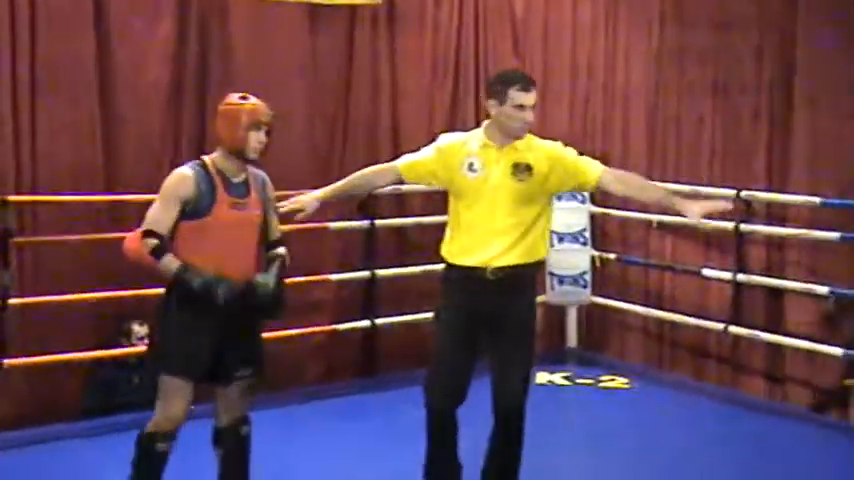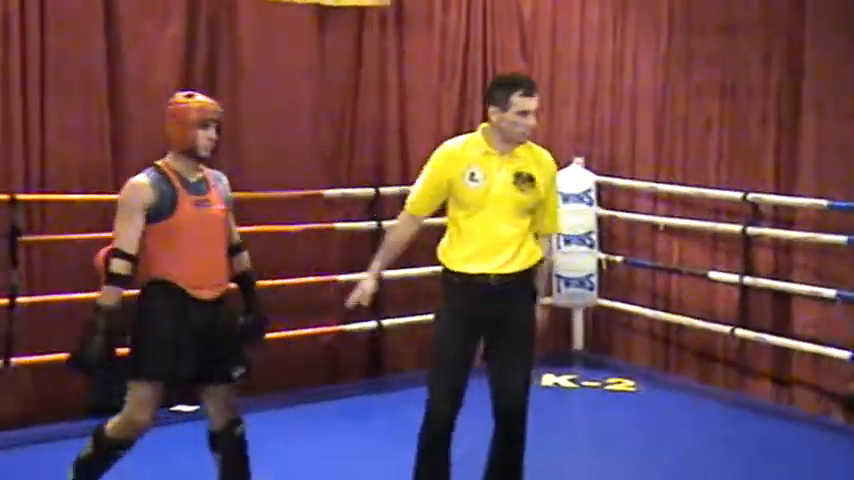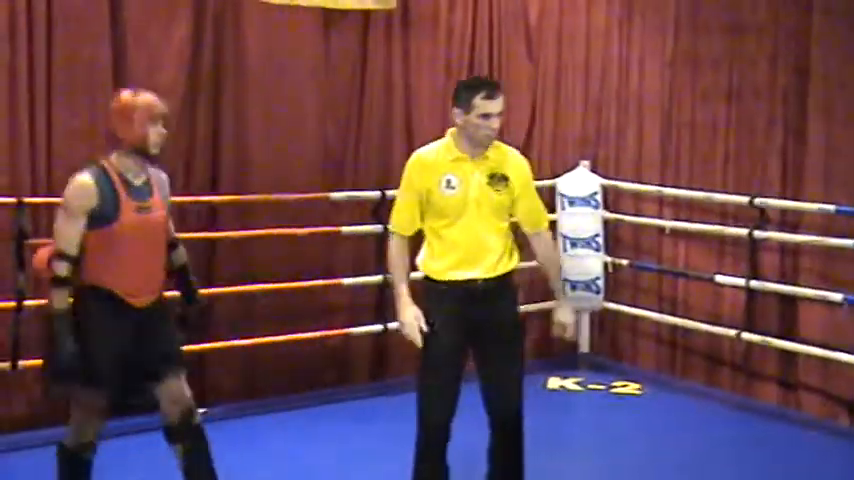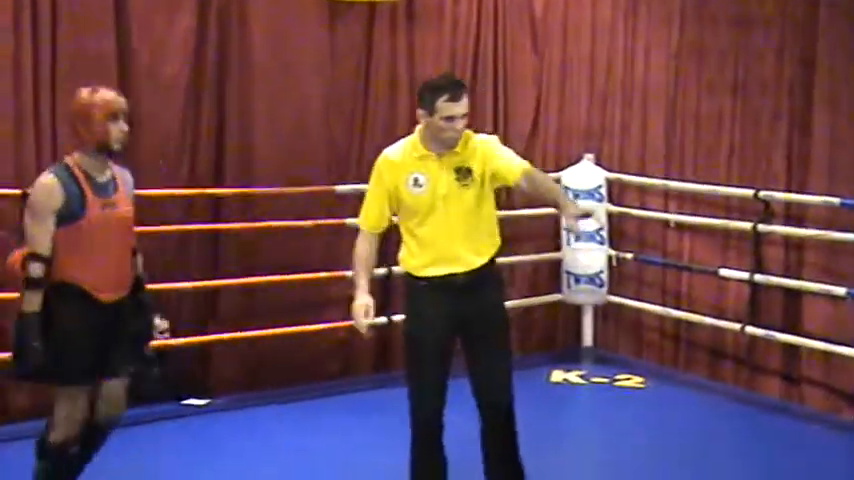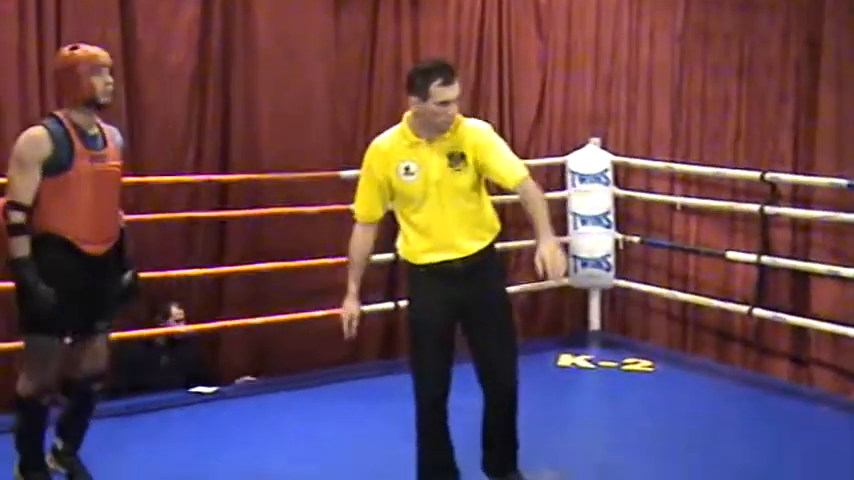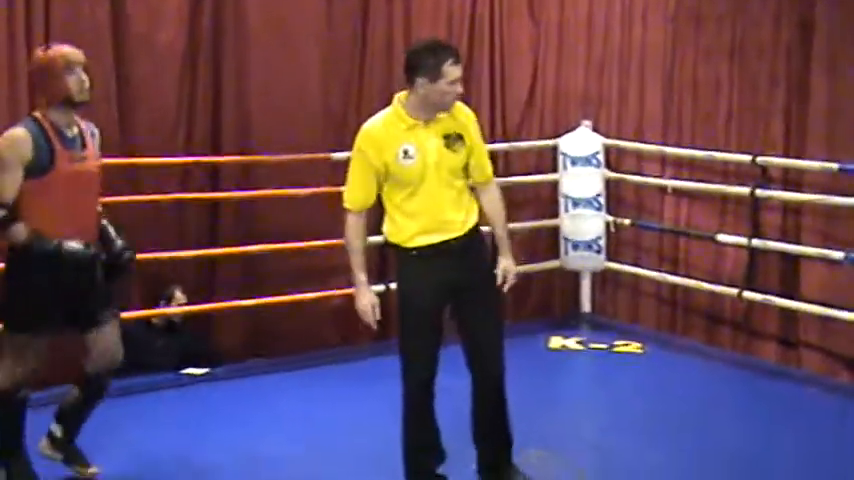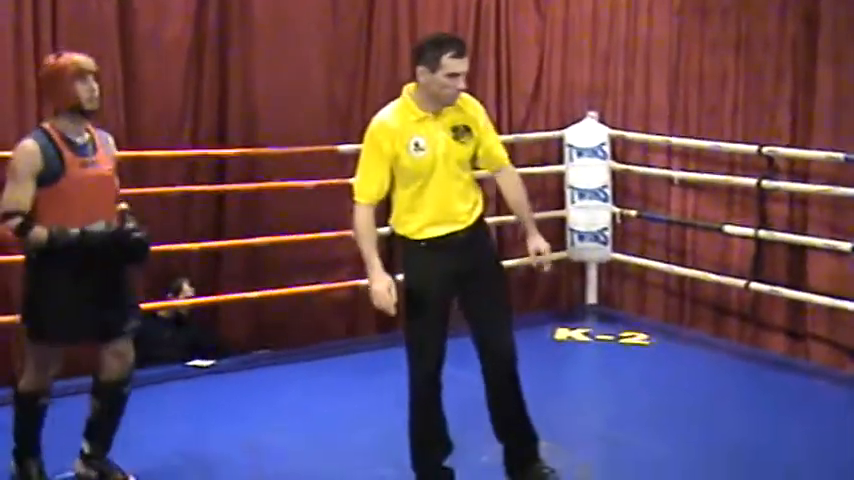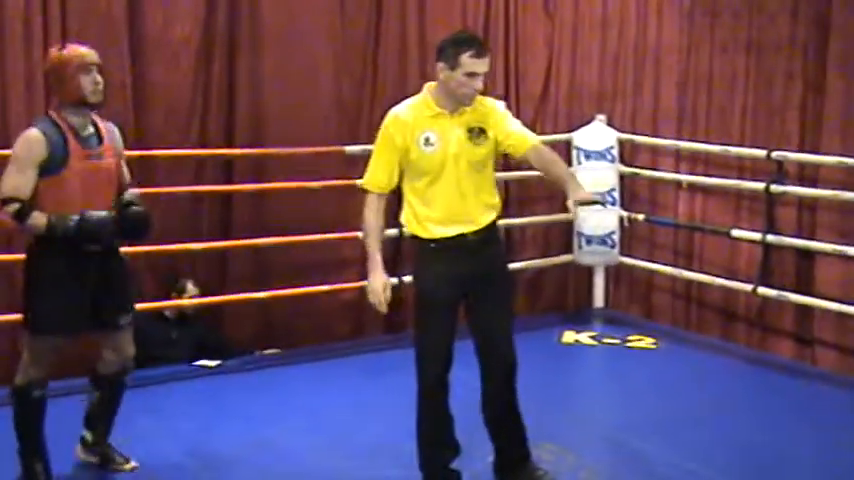
dt=0.3s
person 1, frame 1
left shoulder: (548, 156)
right shoulder: (452, 148)
left elbow: (612, 180)
right elbow: (388, 172)
left wrist: (680, 204)
right wrist: (323, 195)
left hip: (514, 287)
right hip: (461, 283)
left knee: (511, 399)
right knee: (440, 393)
person 1, frame 2
left shoulder: (542, 164)
right shoulder: (453, 154)
left elbow: (545, 234)
right elbow: (411, 217)
left wrist: (538, 298)
right wrist: (374, 273)
left hip: (513, 293)
right hip: (461, 288)
left knee: (512, 405)
right knee: (443, 403)
person 1, frame 3
left shoulder: (512, 163)
right shoulder: (424, 163)
left elbow: (539, 233)
right elbow: (399, 237)
left wrist: (560, 299)
right wrist: (404, 300)
left hip: (498, 295)
right hip: (444, 297)
left knee: (507, 408)
right knee: (435, 410)
person 1, frame 4
left shoulder: (485, 149)
right shoulder: (393, 162)
left elbow: (528, 177)
right elbow: (369, 231)
left wrist: (564, 204)
right wrist: (362, 290)
left hip: (482, 285)
right hip: (428, 291)
left knee: (497, 397)
right knee: (427, 406)
person 1, frame 5
left shoulder: (477, 134)
right shoulder: (383, 152)
left elbow: (523, 185)
right elbow: (365, 225)
left wrist: (547, 236)
right wrist: (353, 291)
left hip: (482, 270)
right hip: (428, 279)
left knee: (502, 377)
right knee: (432, 390)
person 1, frame 6
left shoulder: (463, 118)
right shoulder: (375, 134)
left elbow: (486, 187)
right elbow: (356, 212)
left wrist: (505, 252)
right wrist: (361, 283)
left hip: (470, 250)
right hip: (417, 261)
left knee: (489, 362)
right knee: (419, 373)
person 1, frame 7
left shoulder: (470, 111)
right shoulder: (387, 126)
left elbow: (502, 170)
right elbow: (364, 204)
left wrist: (532, 230)
right wrist: (375, 272)
left hip: (475, 242)
right hip: (424, 253)
left knee: (501, 353)
right knee: (425, 365)
person 1, frame 8
left shoulder: (491, 112)
right shoulder: (402, 119)
left elbow: (535, 150)
right elbow: (375, 195)
left wrist: (571, 186)
right wrist: (375, 265)
left hip: (486, 246)
right hip: (434, 255)
left knee: (500, 359)
right knee: (434, 367)
person 2, frame 1
left shoulder: (260, 182)
right shoulder: (186, 180)
left elbow: (274, 243)
right elbow: (145, 243)
left wrist: (271, 282)
right wrist: (198, 283)
left hip: (239, 307)
right hip: (191, 308)
left knee: (234, 413)
right knee: (170, 414)
person 2, frame 2
left shoulder: (218, 183)
right shoulder: (145, 187)
left elbow: (234, 247)
right elbow: (119, 260)
left wrist: (252, 301)
right wrist: (102, 327)
left hip: (213, 311)
right hip: (164, 310)
left knee: (226, 415)
right knee: (137, 417)
person 2, frame 3
left shoulder: (158, 183)
right shoulder: (87, 188)
right elbow: (62, 263)
left wrist: (191, 291)
right wrist: (60, 332)
left hip: (150, 309)
right hip: (102, 312)
left knee: (181, 406)
right knee: (87, 422)
person 2, frame 4
left shoulder: (123, 179)
right shoulder: (52, 186)
right elbow: (35, 264)
left wrist: (143, 305)
right wrist: (29, 330)
left hip: (117, 306)
right hip: (72, 307)
left knee: (110, 409)
right knee: (71, 418)
person 2, frame 5
left shoulder: (112, 138)
right shoulder: (40, 140)
left wrist: (125, 260)
left hip: (100, 263)
right hip: (55, 263)
left knee: (92, 363)
right knee: (41, 370)
person 2, frame 6
left shoulder: (89, 135)
left wrist: (112, 240)
right wrist: (51, 249)
left hip: (83, 264)
right hip: (38, 267)
left knee: (108, 356)
left ankle: (61, 437)
person 2, frame 7
left shoulder: (104, 141)
left wrist: (128, 232)
right wrist: (70, 240)
left hip: (106, 267)
right hip: (57, 269)
left knee: (121, 362)
right knee: (42, 370)
person 2, frame 8
left shoulder: (110, 133)
right shoulder: (37, 139)
left wrist: (131, 210)
right wrist: (67, 227)
left hip: (103, 257)
right hip: (56, 260)
left knee: (120, 354)
right knee: (37, 363)
left ankle: (94, 441)
